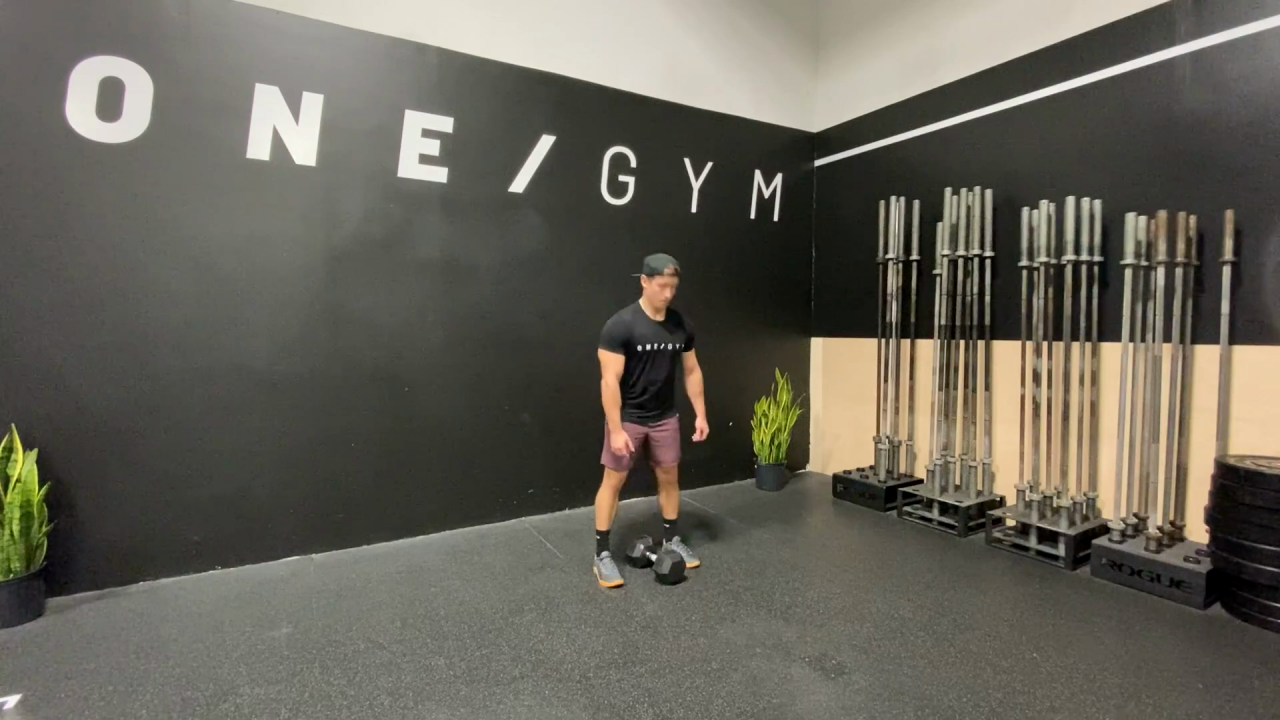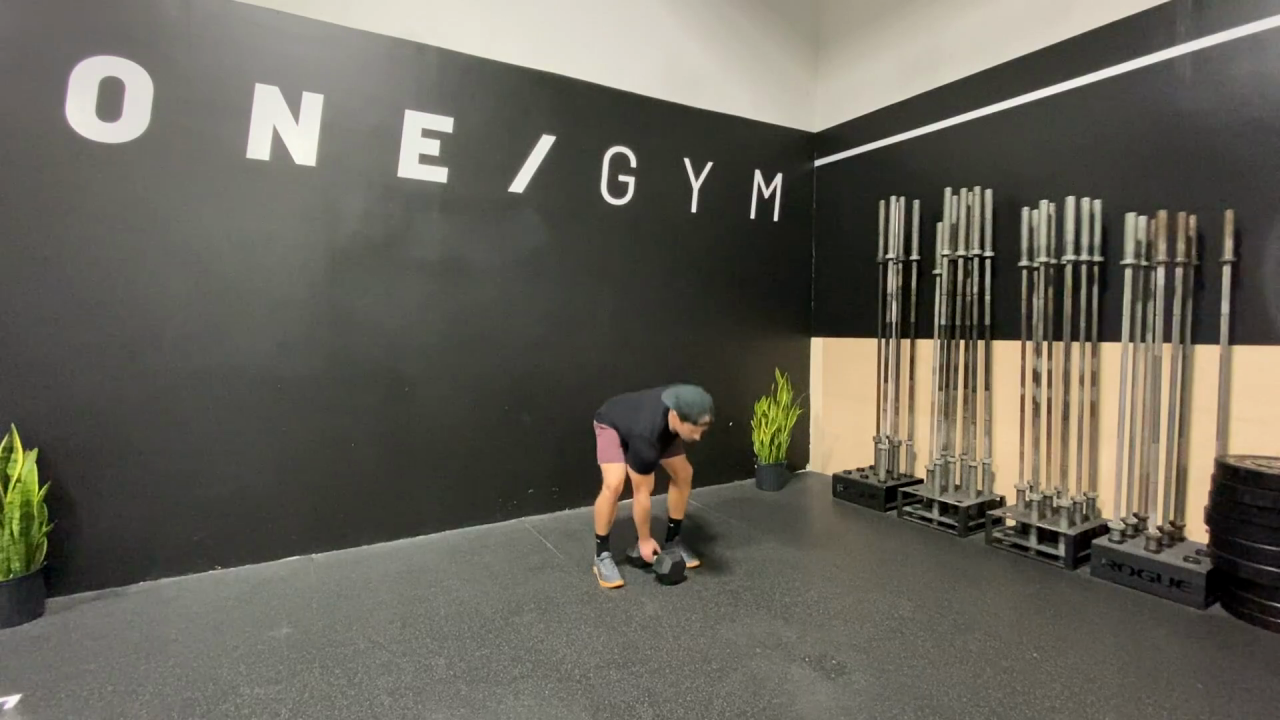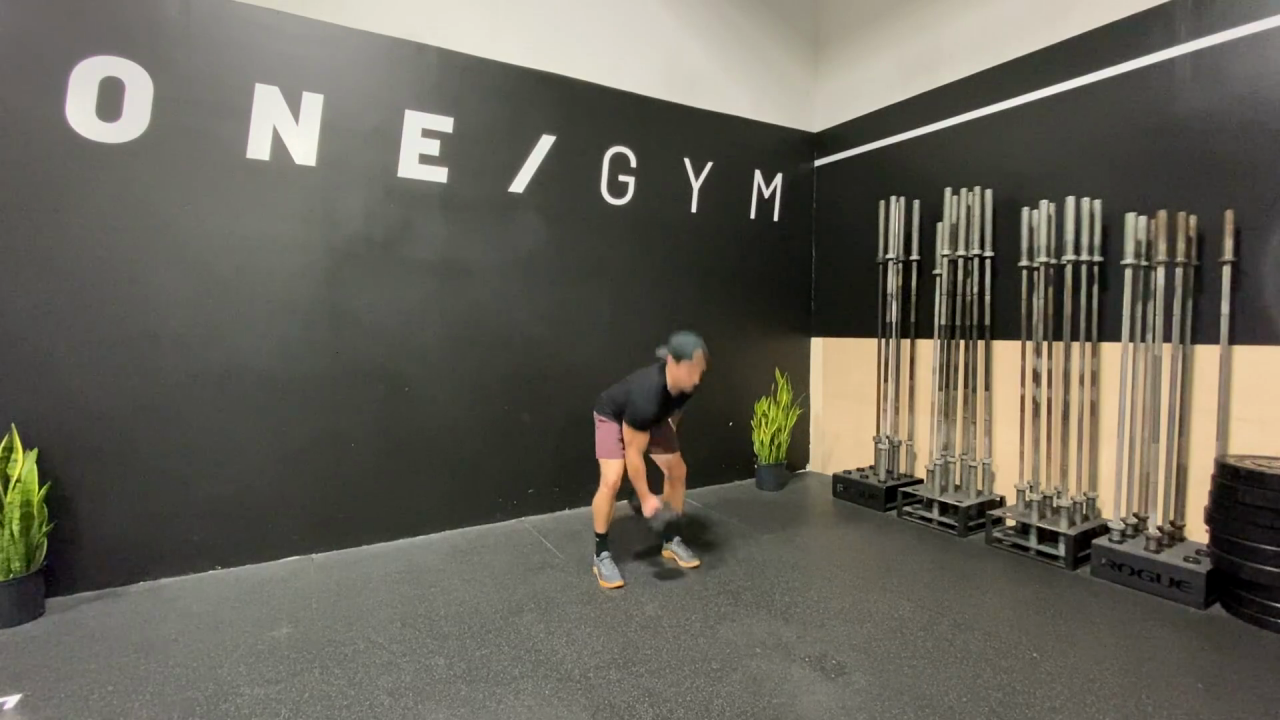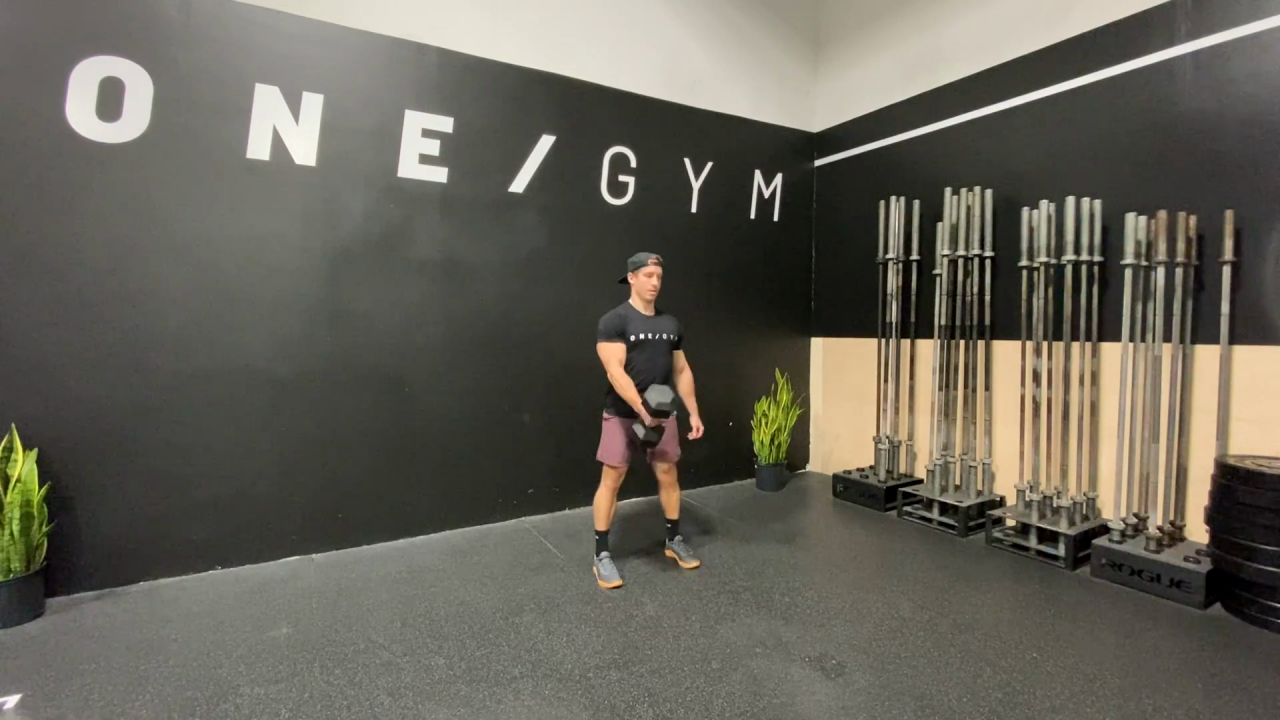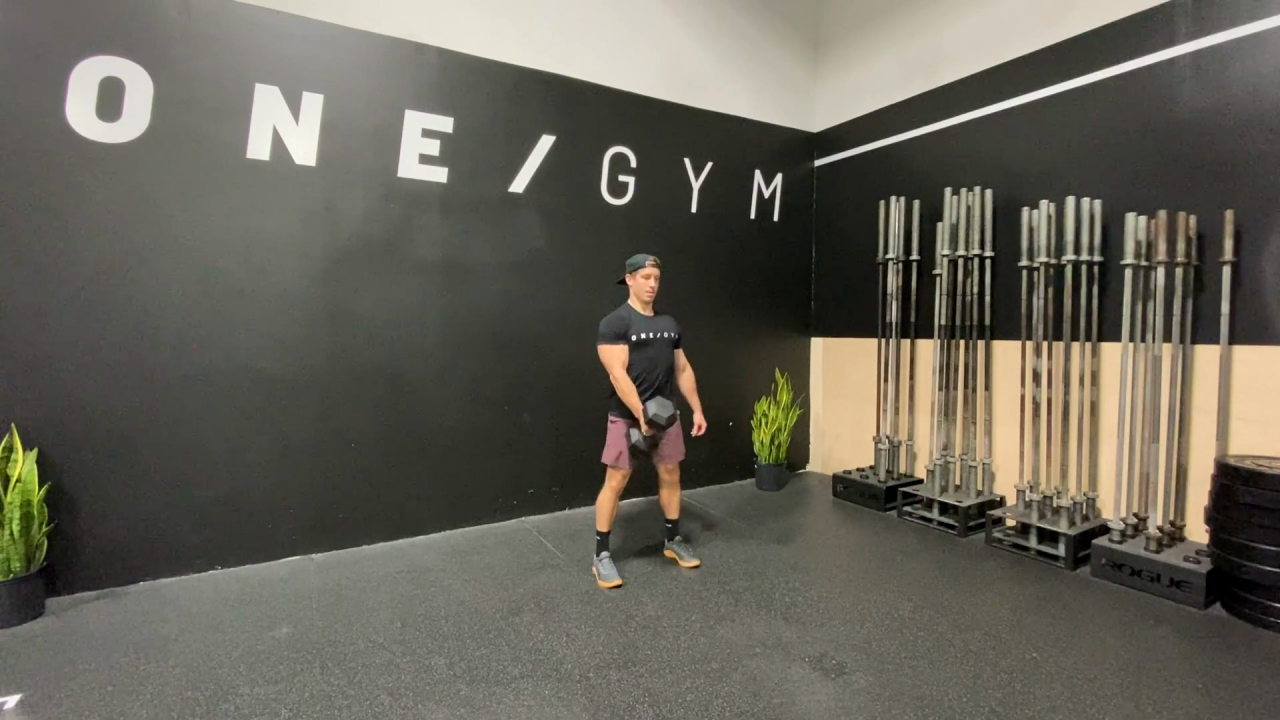
dt=0.5s
person 1, frame 1
left shoulder: (681, 326)
right shoulder: (621, 325)
left elbow: (692, 372)
right elbow: (610, 379)
left wrist: (701, 416)
right wrist: (616, 430)
left hip: (664, 418)
right hip: (626, 418)
left knee: (668, 477)
right knee: (614, 481)
left ankle: (672, 540)
right ankle: (602, 554)
person 1, frame 2
left shoulder: (687, 406)
right shoulder: (646, 441)
right elbow: (642, 495)
right wrist: (644, 540)
left hip: (644, 415)
right hip: (612, 424)
left knee: (684, 474)
right knee: (614, 484)
left ankle: (673, 540)
right ankle: (602, 555)
person 1, frame 3
left shoulder: (686, 382)
right shoulder: (645, 395)
right elbow: (633, 455)
left wrist: (671, 421)
right wrist: (645, 499)
left hip: (652, 421)
right hip: (612, 417)
left knee: (677, 470)
right knee: (612, 479)
left ankle: (672, 540)
right ankle: (601, 555)
person 1, frame 4
left shoulder: (671, 323)
right shoulder: (614, 321)
left elbow: (682, 371)
right elbow: (615, 371)
left wrist: (694, 413)
right wrist: (642, 409)
left hip: (663, 413)
right hip: (622, 415)
left knee: (669, 476)
right knee: (611, 481)
left ankle: (673, 540)
right ankle: (601, 554)
person 1, frame 5
left shoulder: (669, 324)
right shoulder: (614, 323)
left elbow: (683, 369)
right elbow: (618, 374)
left wrist: (697, 409)
right wrist: (641, 416)
right hip: (627, 417)
left knee: (671, 476)
right knee: (616, 482)
left ankle: (673, 540)
right ankle: (601, 555)
